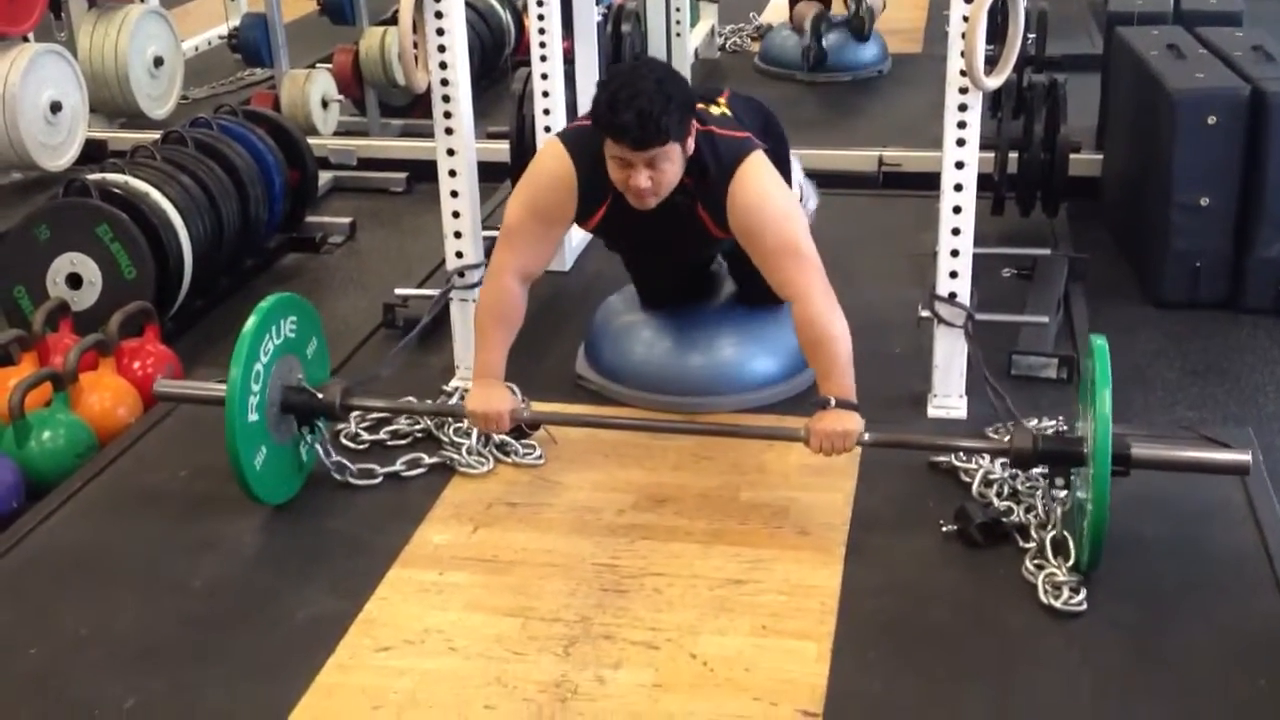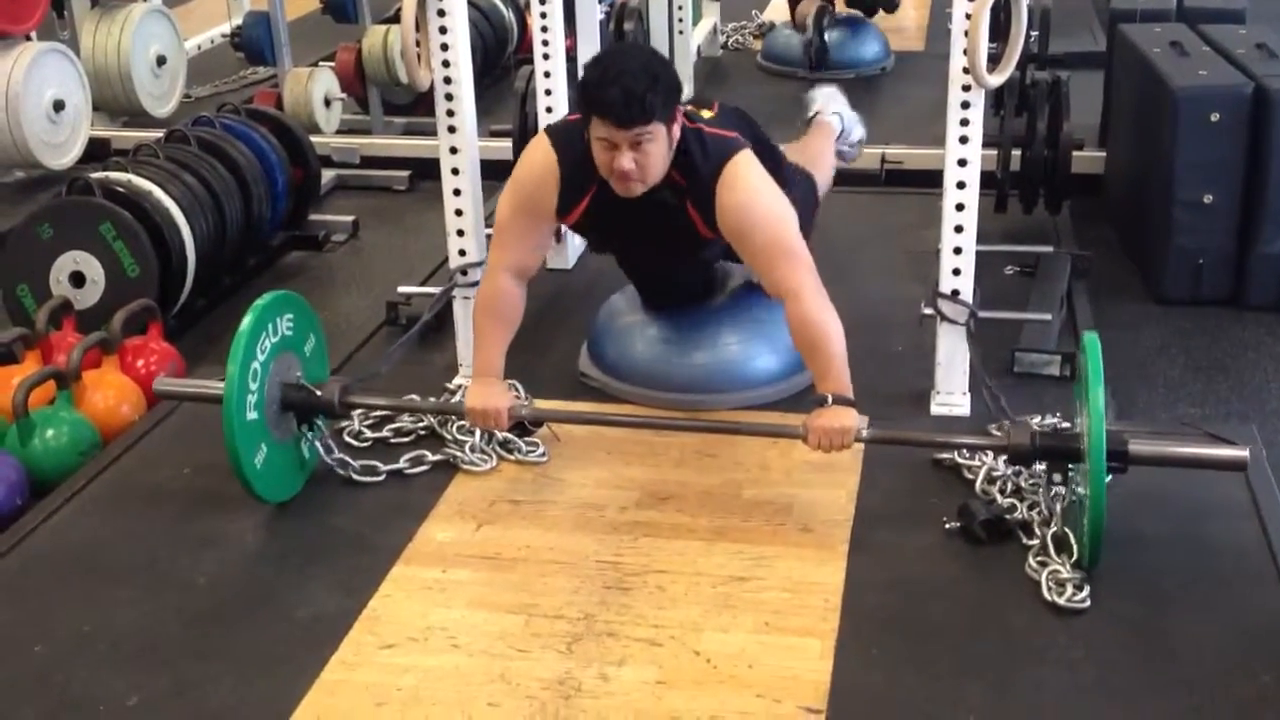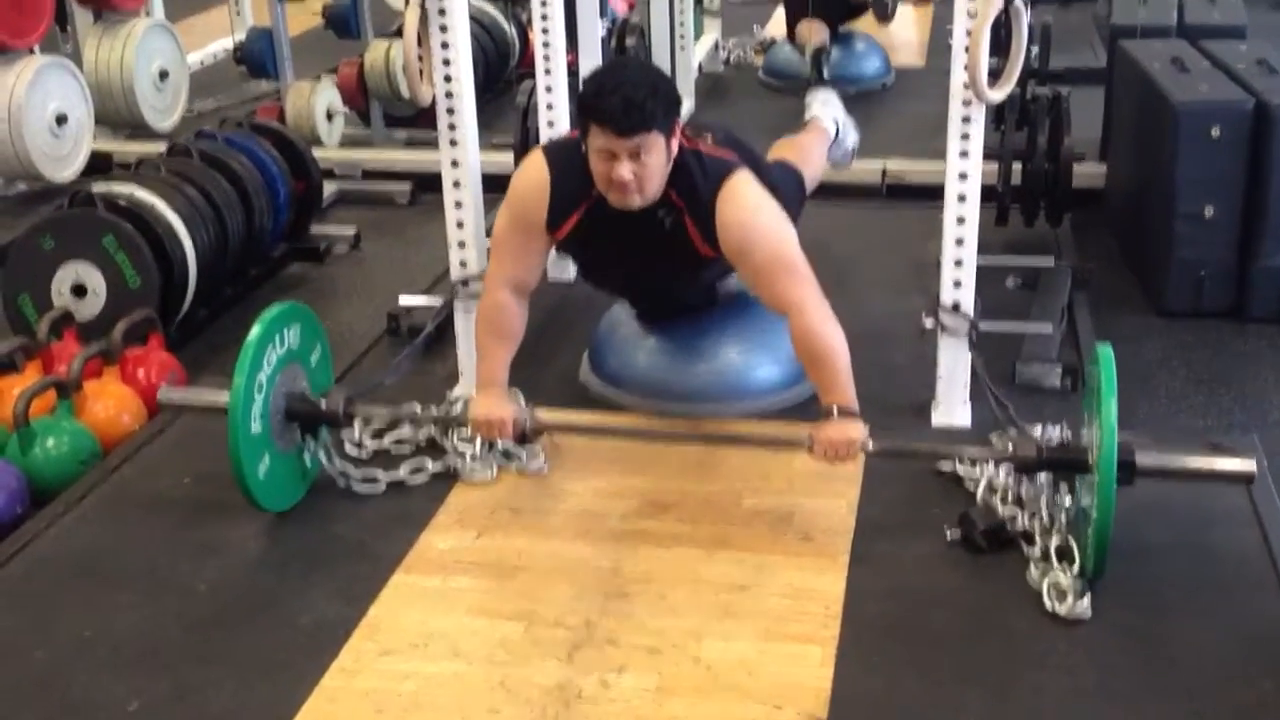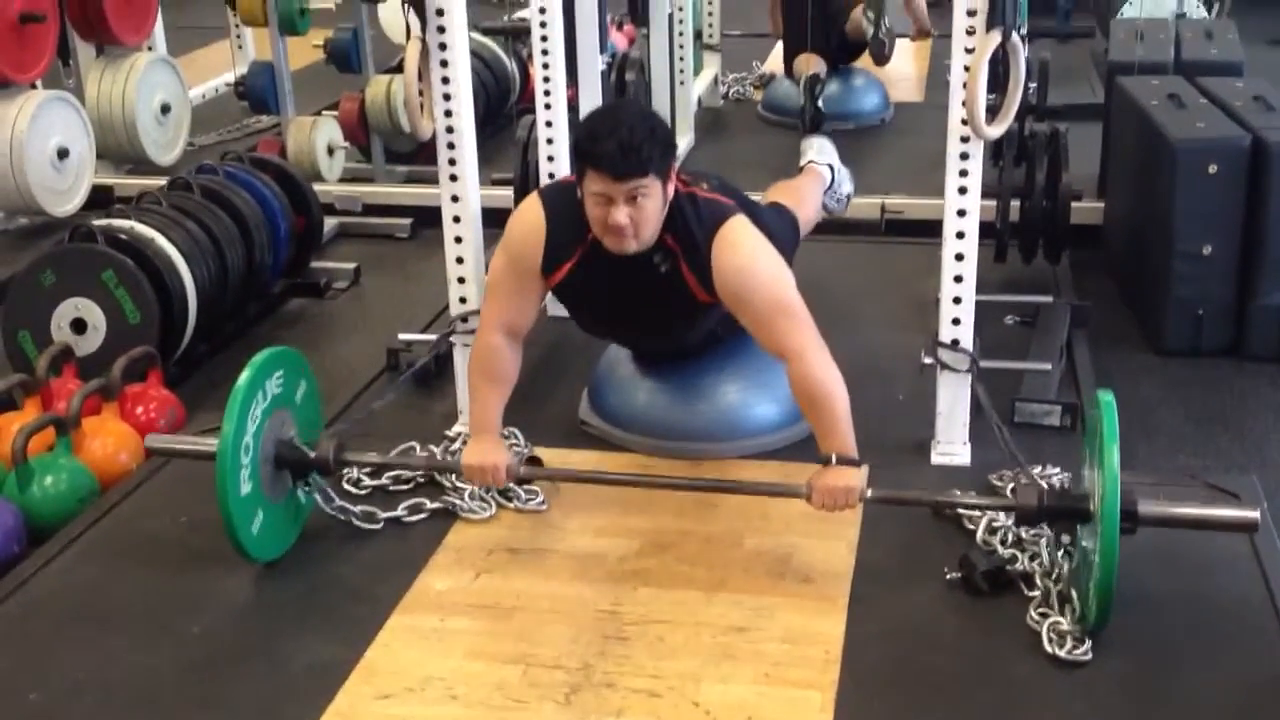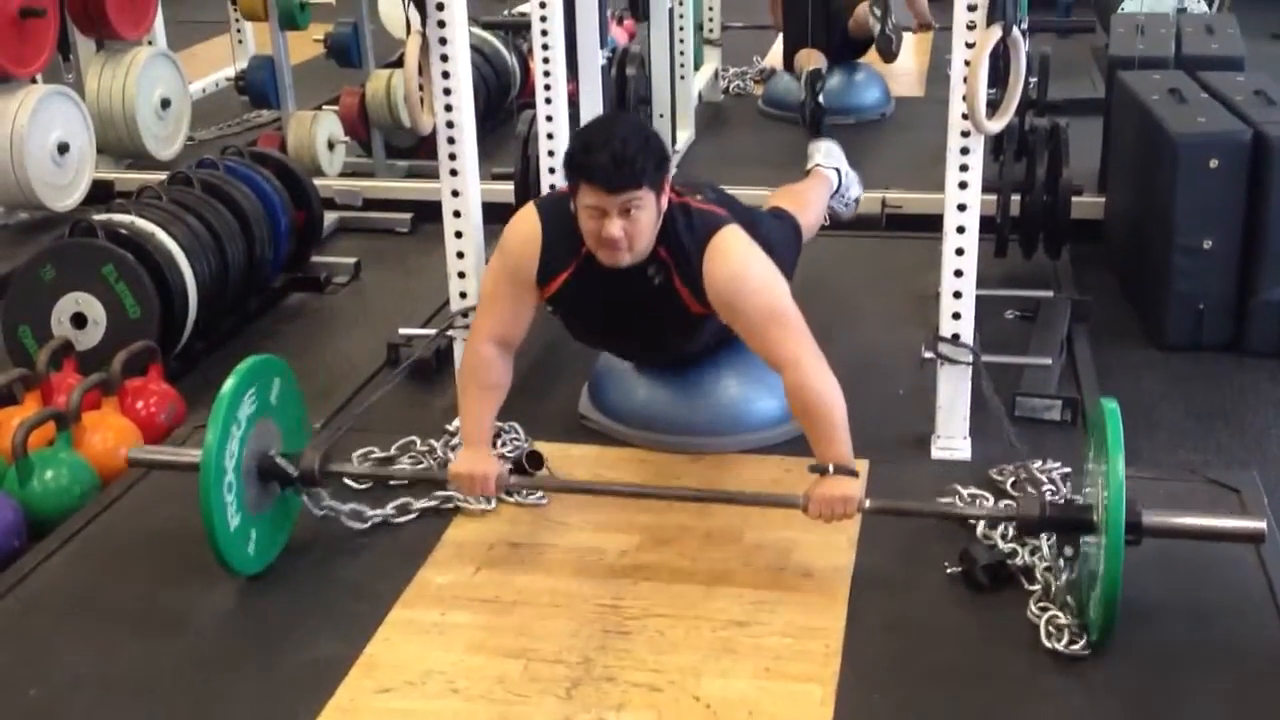
dt=0.2s
person 1, frame 1
left shoulder: (743, 172)
right shoulder: (564, 165)
left elbow: (808, 291)
right elbow: (511, 274)
left wrist: (839, 404)
right wrist: (488, 380)
left knee: (761, 298)
right knee: (668, 301)
left ankle: (794, 191)
right ankle: (710, 259)
person 1, frame 2
left shoulder: (733, 174)
right shoulder: (550, 162)
left elbow: (800, 291)
right elbow: (507, 272)
left wrist: (836, 400)
right wrist: (487, 379)
left knee: (794, 221)
right knee: (671, 303)
left ankle: (830, 122)
person 1, frame 3
left shoulder: (729, 194)
right shoulder: (543, 180)
left elbow: (802, 305)
right elbow: (507, 288)
left wrist: (840, 413)
right wrist: (491, 391)
left knee: (782, 182)
right knee: (663, 312)
left ankle: (824, 125)
person 1, frame 4
left shoulder: (726, 239)
right shoulder: (540, 224)
left elbow: (802, 351)
right elbow: (499, 333)
left wrist: (840, 460)
right wrist: (484, 436)
left knee: (779, 224)
left ankle: (820, 170)
person 1, frame 5
left shoulder: (721, 251)
right shoulder: (535, 235)
left elbow: (799, 359)
right elbow: (490, 343)
left wrist: (837, 470)
right wrist: (474, 446)
left knee: (780, 227)
left ankle: (828, 175)
